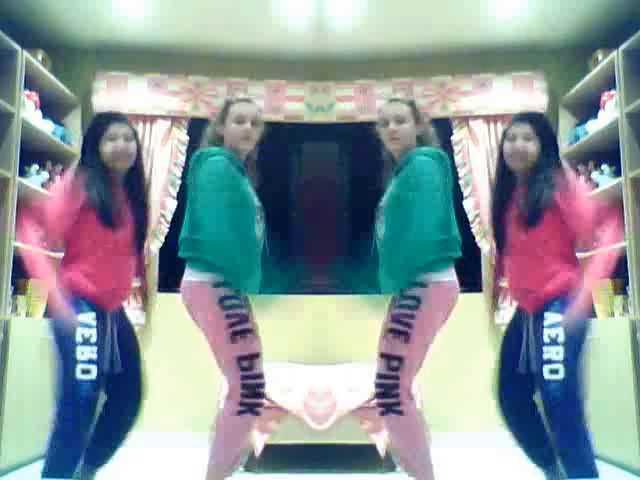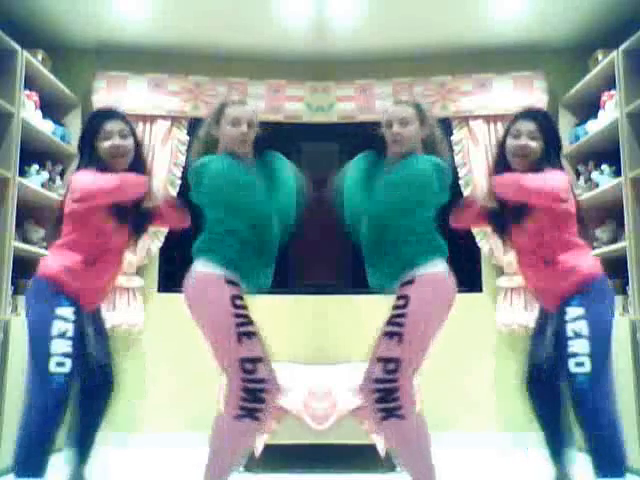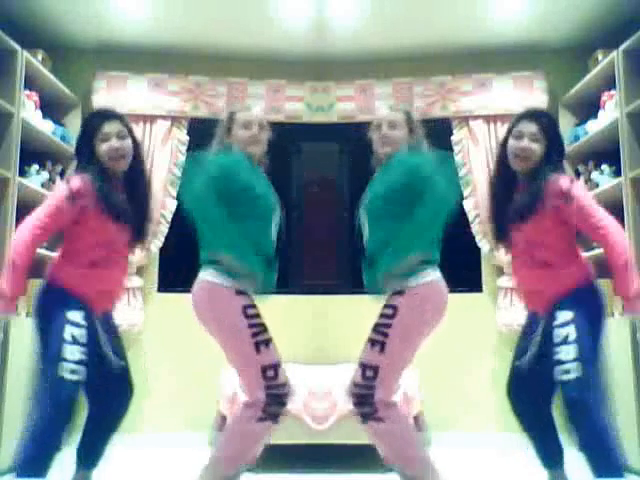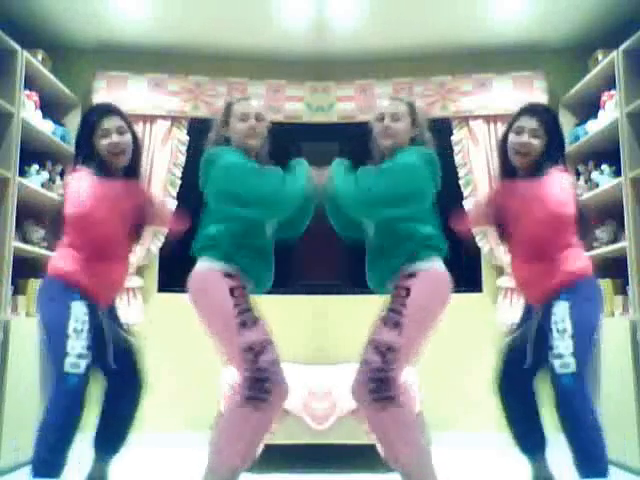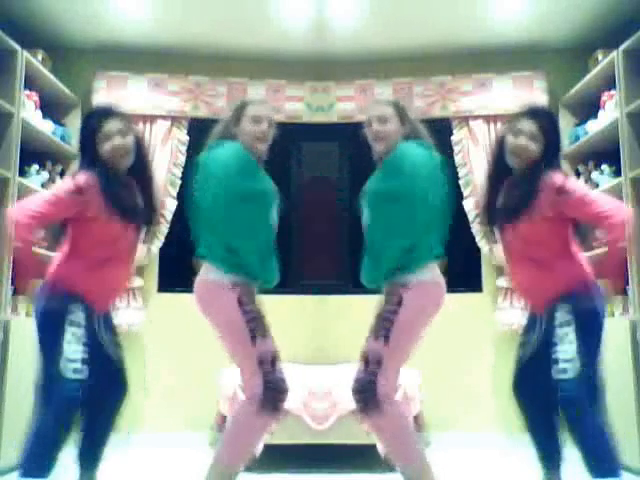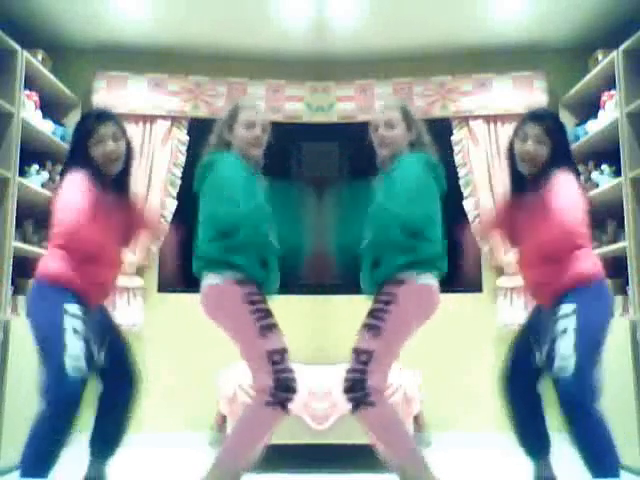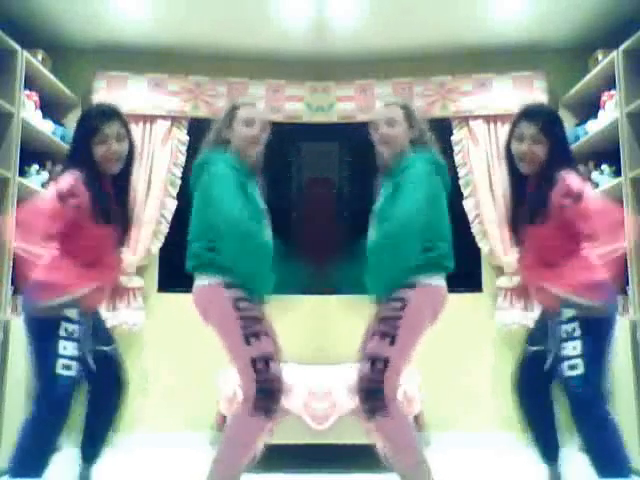
dt=0.5s
person 1, frame 1
left shoulder: (240, 174)
right shoulder: (217, 167)
right elbow: (220, 232)
left wrist: (254, 284)
right wrist: (254, 282)
left hip: (228, 287)
right hip: (212, 284)
left knee: (245, 387)
right knee: (249, 386)
person 1, frame 2
left shoulder: (246, 170)
right shoulder: (221, 171)
left elbow: (278, 221)
right elbow: (275, 212)
left wrist: (282, 176)
right wrist: (282, 170)
left hip: (223, 286)
right hip: (215, 282)
left knee: (259, 387)
right knee: (252, 389)
person 1, frame 3
left shoulder: (252, 178)
right shoulder: (234, 170)
right elbow: (198, 184)
right wrist: (229, 247)
left hip: (235, 293)
right hip: (223, 292)
left knee: (272, 393)
right knee: (270, 394)
person 1, frame 4
left shoulder: (257, 171)
right shoulder: (228, 166)
left elbow: (290, 224)
right elbow: (278, 200)
left wrist: (304, 184)
right wrist: (300, 173)
left hip: (234, 286)
right hip: (217, 277)
left knee: (273, 387)
right knee: (258, 378)
person 1, frame 5
left shoulder: (252, 172)
right shoulder: (232, 158)
right elbow: (214, 179)
right wrist: (218, 254)
left hip: (238, 288)
right hip: (226, 287)
left knee: (271, 390)
right knee: (269, 390)
person 1, frame 6
left shoulder: (245, 174)
right shoulder: (227, 169)
right elbow: (245, 218)
left hip: (243, 287)
right hip: (231, 285)
left knee: (276, 385)
right knee: (278, 384)
person 1, frame 7
left shoulder: (248, 178)
right shoulder: (222, 171)
right elbow: (234, 228)
right wrist: (274, 278)
left hip: (244, 292)
right hip: (227, 289)
left knee: (266, 391)
right knee: (264, 391)
person 2, frame 1
left shoulder: (423, 166)
right shoulder: (399, 173)
left elbow: (421, 229)
left wrist: (383, 283)
right wrist: (382, 283)
left hip: (427, 284)
right hip: (410, 287)
left knee: (390, 385)
right knee: (393, 386)
person 2, frame 2
left shoulder: (418, 171)
right shoulder: (393, 170)
left elbow: (365, 210)
right elbow: (361, 220)
left wrist: (357, 170)
right wrist: (356, 176)
left hip: (424, 283)
right hip: (415, 286)
left knee: (388, 388)
right knee: (377, 388)
person 2, frame 3
left shoulder: (405, 169)
right shoulder: (388, 178)
left elbow: (442, 186)
left wrist: (413, 248)
left hip: (416, 292)
right hip: (404, 293)
left knee: (369, 395)
right knee: (366, 393)
person 2, frame 4
left shoulder: (412, 166)
right shoulder: (382, 172)
left elbow: (363, 199)
right elbow: (349, 225)
left wrist: (338, 175)
right wrist: (333, 184)
left hip: (422, 277)
right hip: (404, 285)
left knee: (381, 378)
right knee: (366, 387)
person 2, frame 5
left shoulder: (408, 158)
right shoulder: (388, 172)
left elbow: (426, 175)
left wrist: (420, 255)
left hip: (413, 287)
right hip: (401, 287)
left knee: (370, 390)
right knee: (369, 390)
person 2, frame 6
left shoulder: (411, 169)
right shoulder: (395, 174)
left elbow: (392, 217)
right elbow: (381, 228)
left hip: (408, 285)
right hip: (397, 287)
left knee: (361, 384)
right knee: (363, 385)
person 2, frame 7
left shoulder: (417, 171)
right shoulder: (392, 177)
left elbow: (404, 228)
left wrist: (364, 276)
left hip: (413, 288)
right hip: (396, 292)
left knee: (375, 391)
right knee: (372, 392)
person 3, frame 1
left shoulder: (560, 185)
right shoulder: (508, 194)
left elbow: (606, 228)
left wrist: (585, 288)
left hip: (560, 304)
right hip: (526, 310)
left knee: (558, 397)
right knee: (511, 397)
person 3, frame 2
left shoulder: (555, 179)
right shoulder: (505, 198)
left elbow: (535, 188)
right elbow: (458, 219)
left wrist: (497, 183)
right wrist: (484, 199)
left hip: (584, 294)
right hip: (551, 303)
left knee: (587, 389)
right knee: (540, 386)
person 3, frame 3
left shoulder: (559, 187)
right shoulder: (509, 190)
left elbow: (608, 231)
left hip: (572, 302)
right hip: (540, 309)
left knee: (578, 396)
right knee: (522, 393)
person 3, frame 4
left shoulder: (555, 178)
right shoulder: (512, 187)
left elbow: (555, 208)
right elbow: (470, 221)
left wrist: (504, 197)
right wrist: (474, 215)
left hip: (571, 293)
right hip: (538, 300)
left knee: (568, 386)
right knee: (513, 381)
person 3, frame 5
left shoulder: (555, 186)
right shoulder: (507, 187)
left elbow: (618, 217)
left wrist: (608, 277)
left hip: (571, 302)
right hip: (539, 307)
left knee: (573, 397)
right knee: (528, 389)
person 3, frame 6
left shoulder: (561, 181)
right shoulder: (523, 191)
left elbow: (566, 225)
right elbow: (498, 223)
left wrist: (523, 229)
right wrist: (483, 230)
left hip: (581, 295)
right hip: (548, 302)
left knee: (574, 390)
right knee: (517, 380)
person 3, frame 7
left shoulder: (566, 186)
right shoulder: (524, 189)
left elbow: (608, 235)
left wrist: (572, 286)
right wrist: (531, 284)
left hip: (585, 304)
right hip: (554, 306)
left knee: (583, 394)
right knee: (529, 385)
person 4, frame 1
left shoulder: (131, 194)
right shoulder: (79, 185)
right elbow: (34, 227)
right wrist: (52, 286)
left hip: (112, 309)
right hip: (78, 304)
left knee: (127, 397)
right knee: (81, 397)
person 4, frame 2
left shoulder: (133, 198)
right shoulder: (84, 180)
left elbow: (180, 219)
right elbow: (109, 187)
left wrist: (153, 199)
right wrist: (143, 183)
left hip: (88, 303)
right hip: (55, 293)
left knee: (99, 386)
right knee: (52, 389)
person 4, frame 3
left shoulder: (129, 190)
right shoulder: (80, 187)
right elbow: (31, 232)
left hip: (99, 310)
right hip: (67, 302)
left knee: (117, 393)
right knee: (60, 397)
person 4, frame 4
left shoulder: (127, 187)
right shoulder: (83, 178)
left elbow: (167, 219)
right elbow: (85, 208)
left wrist: (162, 213)
right wrist: (134, 196)
left hip: (101, 300)
right hip: (68, 293)
left knee: (126, 381)
right knee: (70, 387)
person 4, frame 5
left shoulder: (132, 188)
right shoulder: (84, 185)
right elbow: (21, 216)
right wrist: (30, 278)
left hip: (100, 307)
right hip: (68, 303)
left knee: (111, 390)
right knee: (65, 398)
person 4, frame 6
left shoulder: (116, 190)
right shoulder: (78, 181)
right elbow: (72, 226)
left wrist: (154, 229)
right wrist: (119, 227)
left hip: (90, 303)
right hip: (58, 295)
left knee: (122, 380)
right knee: (65, 389)
person 4, frame 7
left shoulder: (116, 189)
right shoulder: (73, 186)
right elbow: (31, 237)
left wrist: (108, 284)
right wrist: (66, 287)
left hip: (85, 306)
right hip: (54, 304)
left knee: (110, 386)
right knee: (56, 394)
